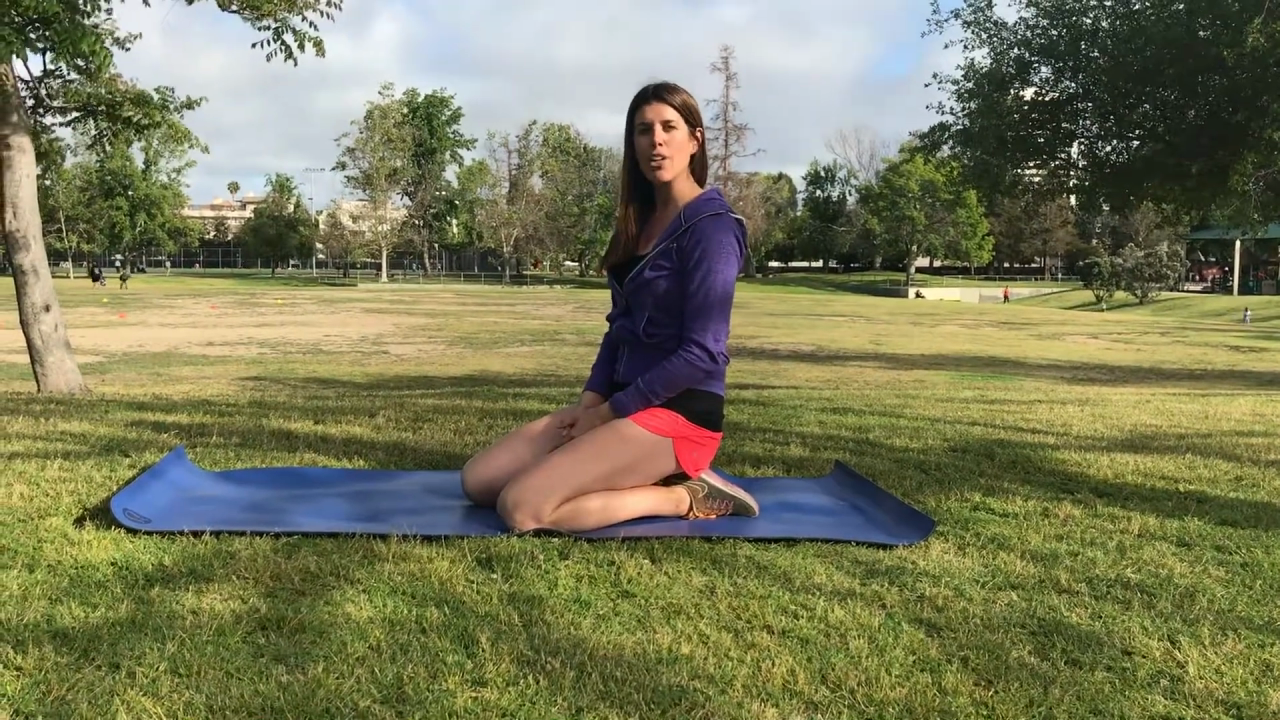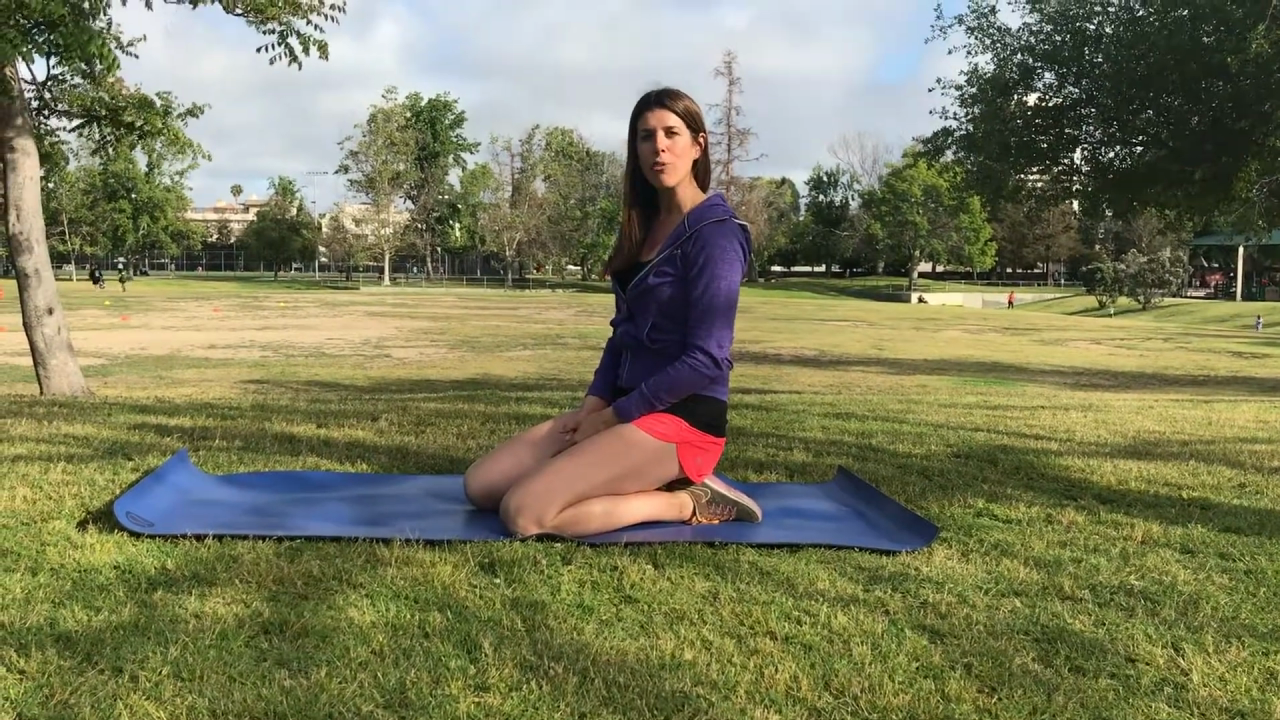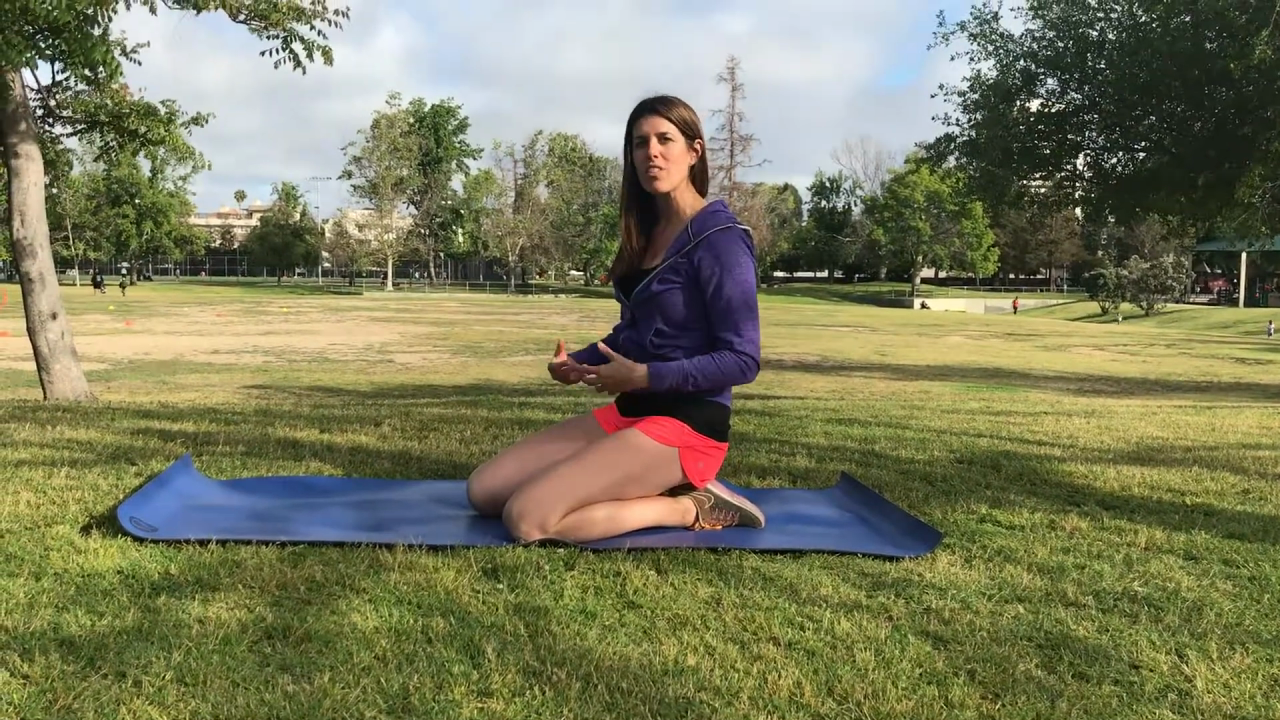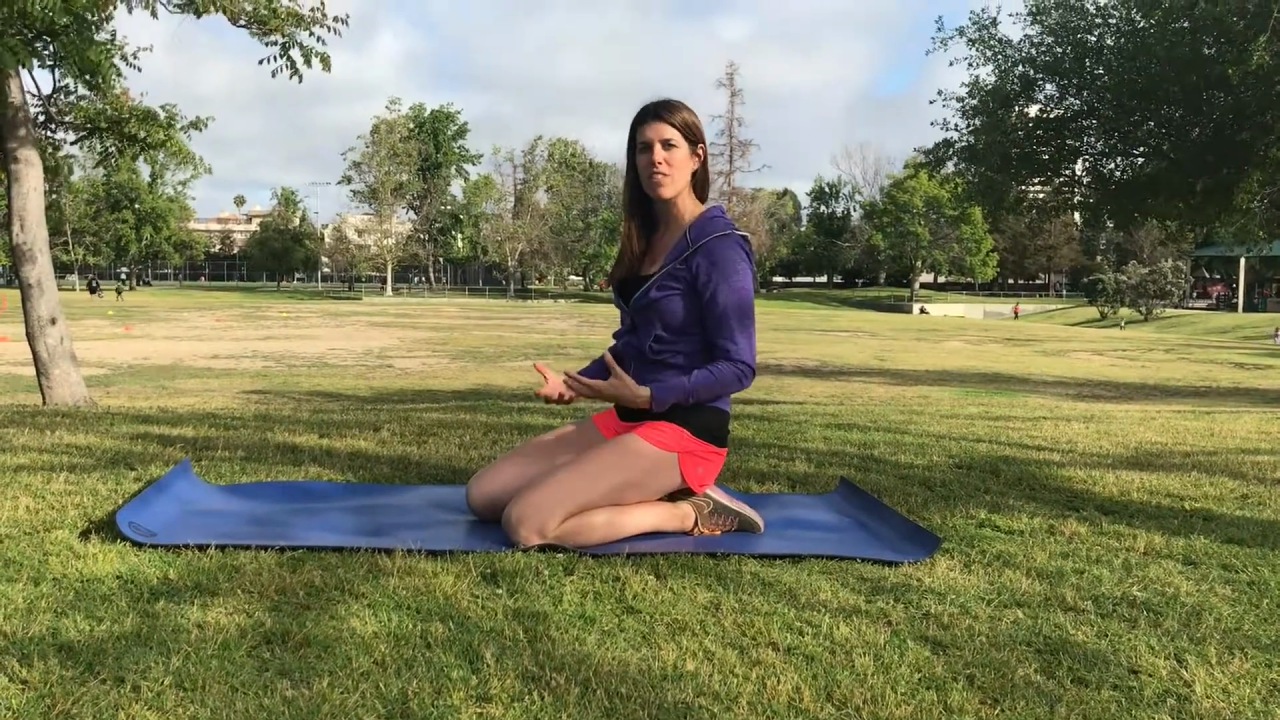
dt=0.4s
person 1, frame 1
left shoulder: (711, 227)
right shoulder: (639, 220)
left elbow: (702, 352)
left wrist: (609, 412)
right wrist: (590, 400)
left hip: (679, 413)
right hip: (624, 400)
left knee: (521, 508)
right knee: (478, 479)
left ankle: (684, 496)
right ankle: (657, 478)
person 1, frame 2
left shoulder: (715, 233)
right shoulder: (644, 226)
left elbow: (707, 359)
left wrist: (612, 417)
right wrist: (593, 404)
left hip: (683, 419)
right hip: (628, 406)
left knee: (524, 512)
right knee: (481, 484)
left ankle: (687, 502)
right ankle: (661, 484)
person 1, frame 3
left shoulder: (719, 239)
right shoulder: (645, 232)
left elbow: (742, 359)
left wrist: (645, 377)
right wrist: (576, 362)
left hip: (686, 424)
right hip: (633, 410)
left knee: (526, 518)
right knee: (483, 488)
left ankle: (689, 507)
right ankle: (661, 488)
person 1, frame 4
left shoulder: (718, 246)
right shoulder: (644, 238)
left elbow: (737, 367)
left wrist: (645, 395)
right wrist: (576, 382)
left hip: (685, 430)
right hip: (628, 418)
left knee: (526, 523)
right knee: (483, 494)
left ankle: (688, 512)
right ankle: (661, 494)
